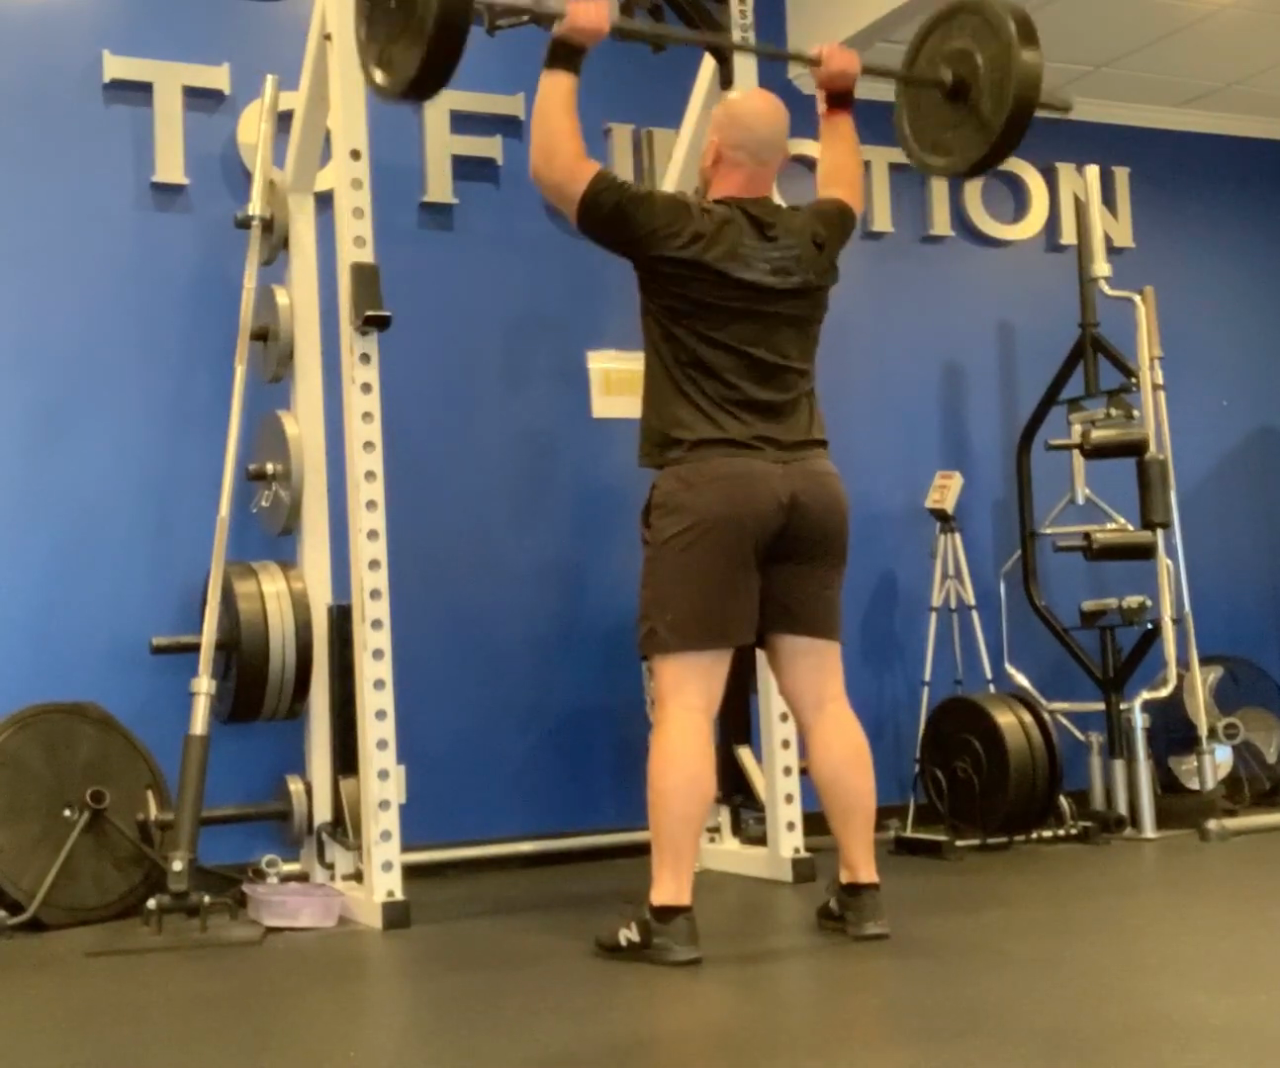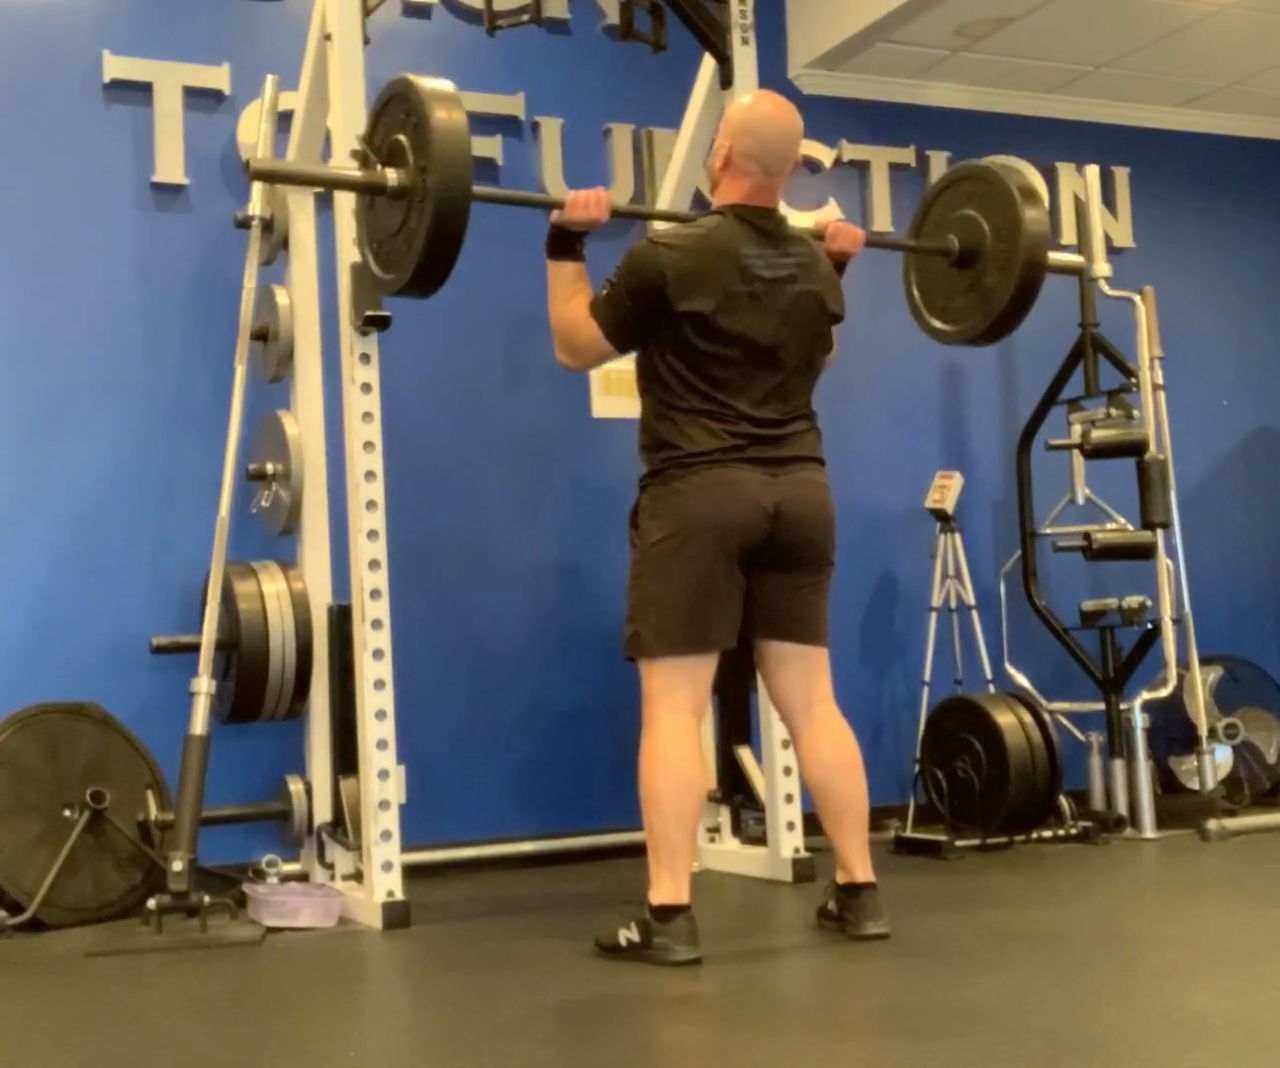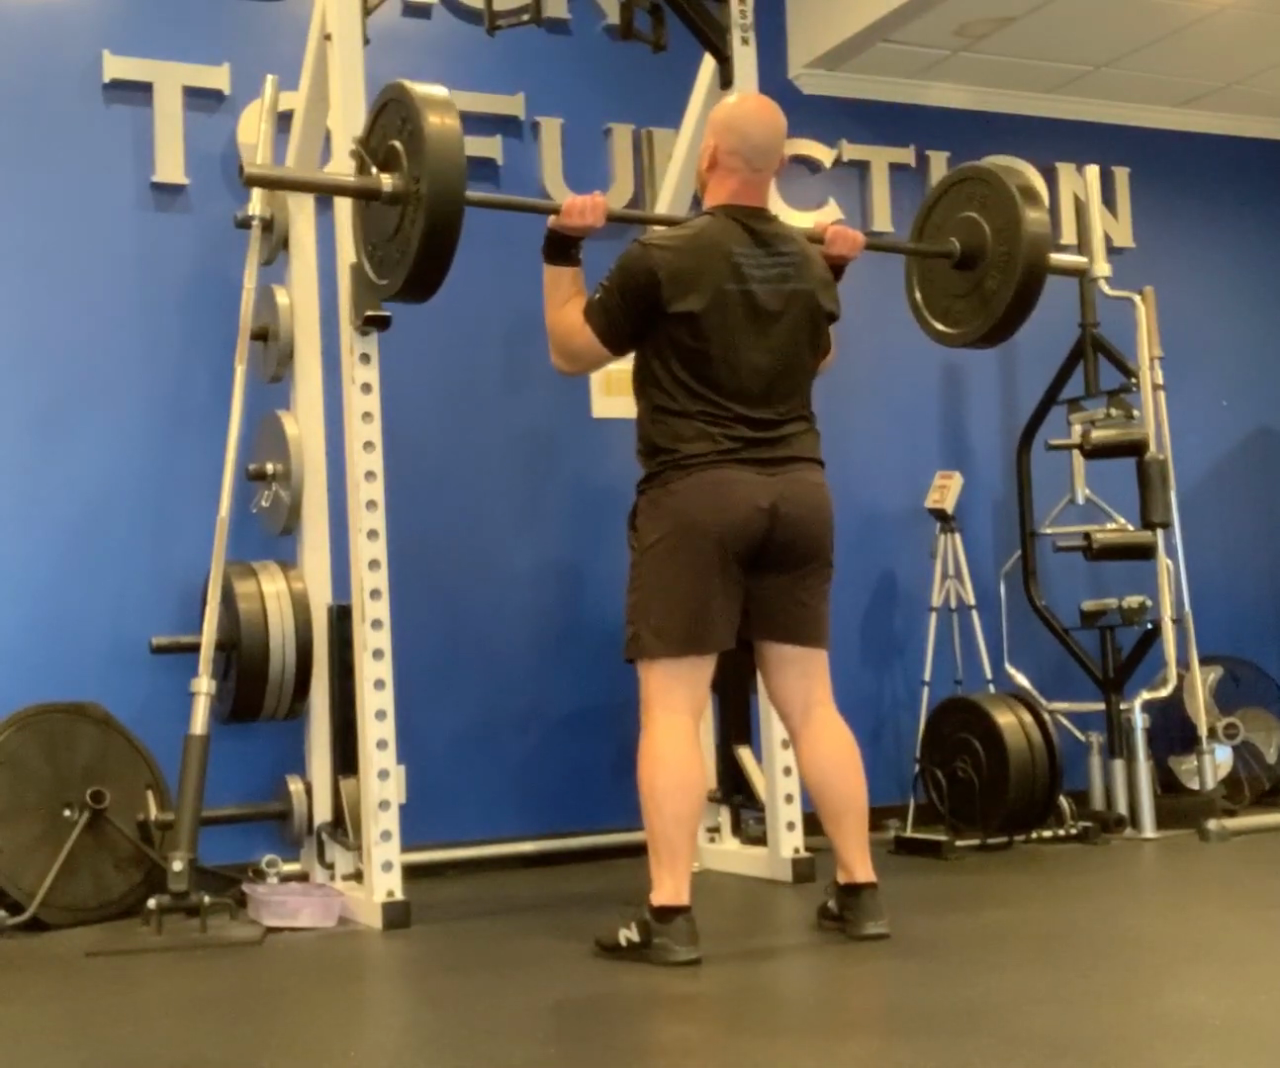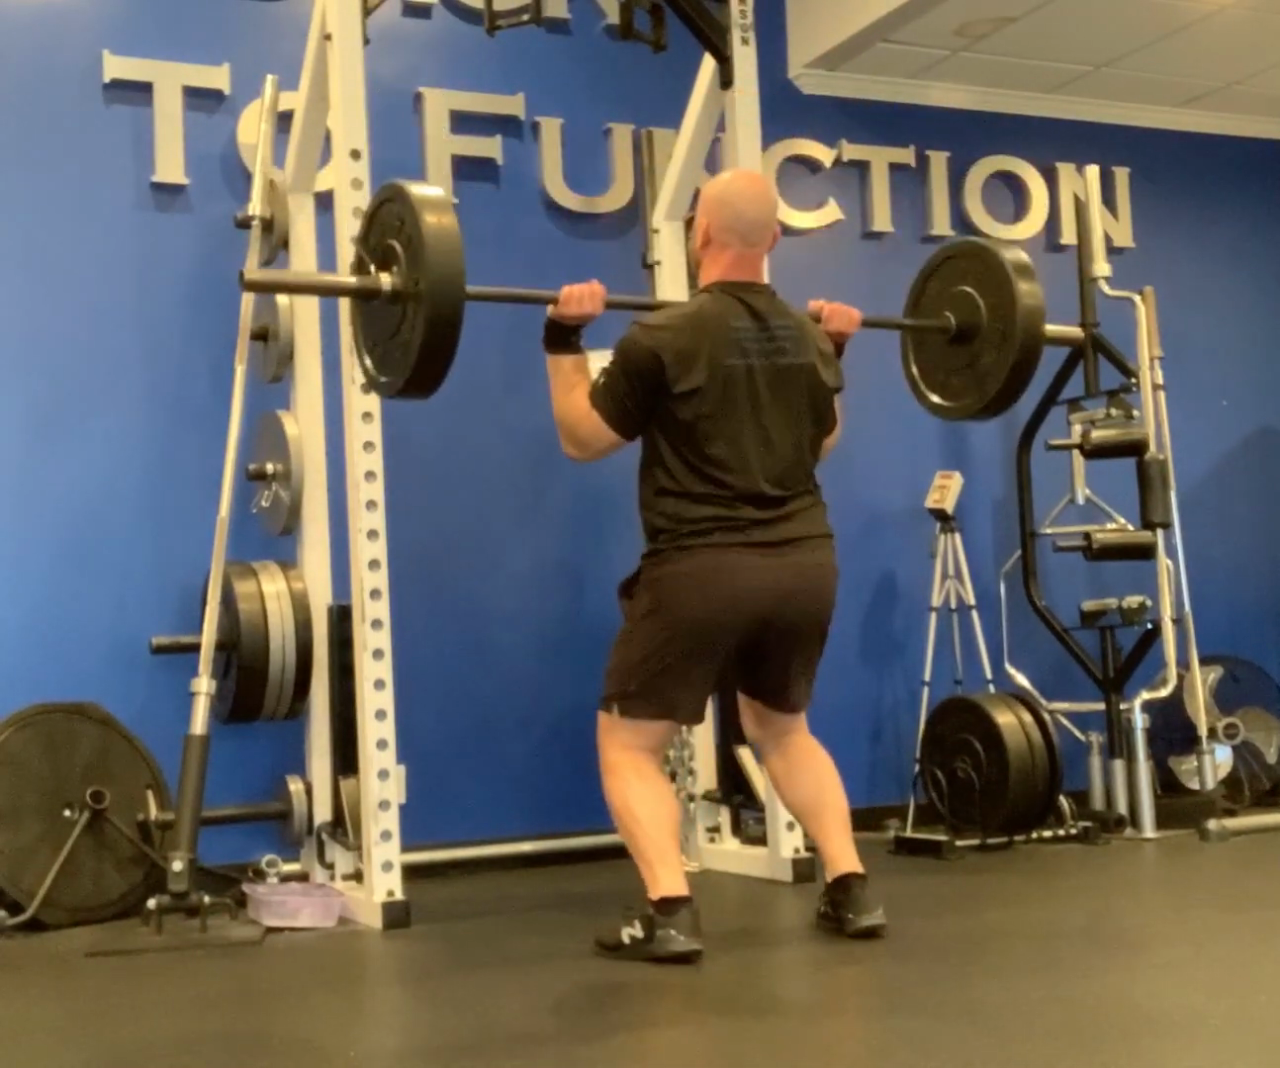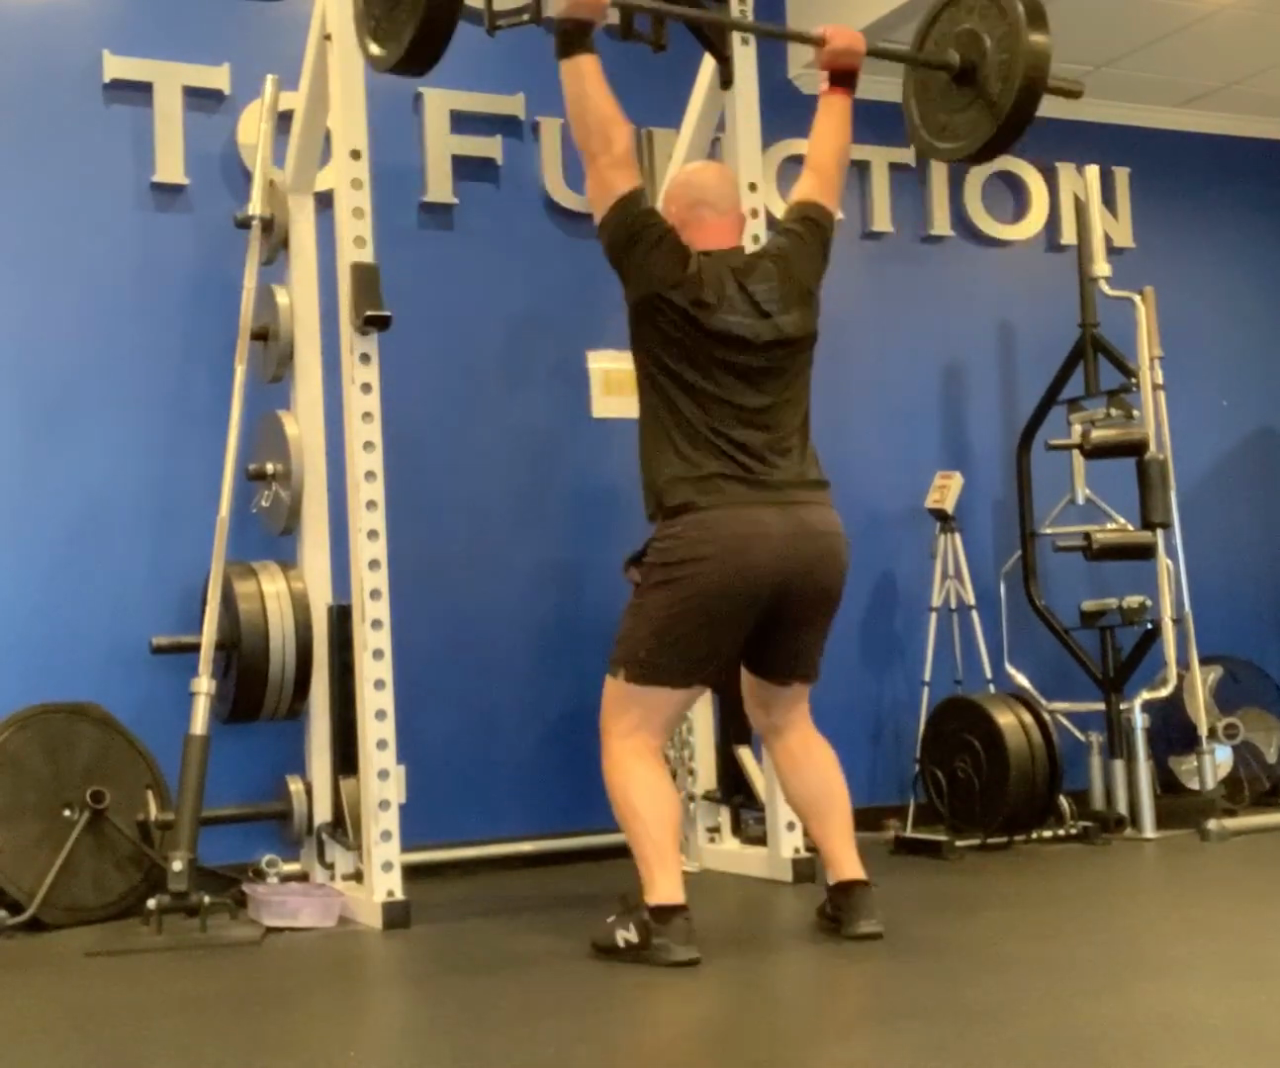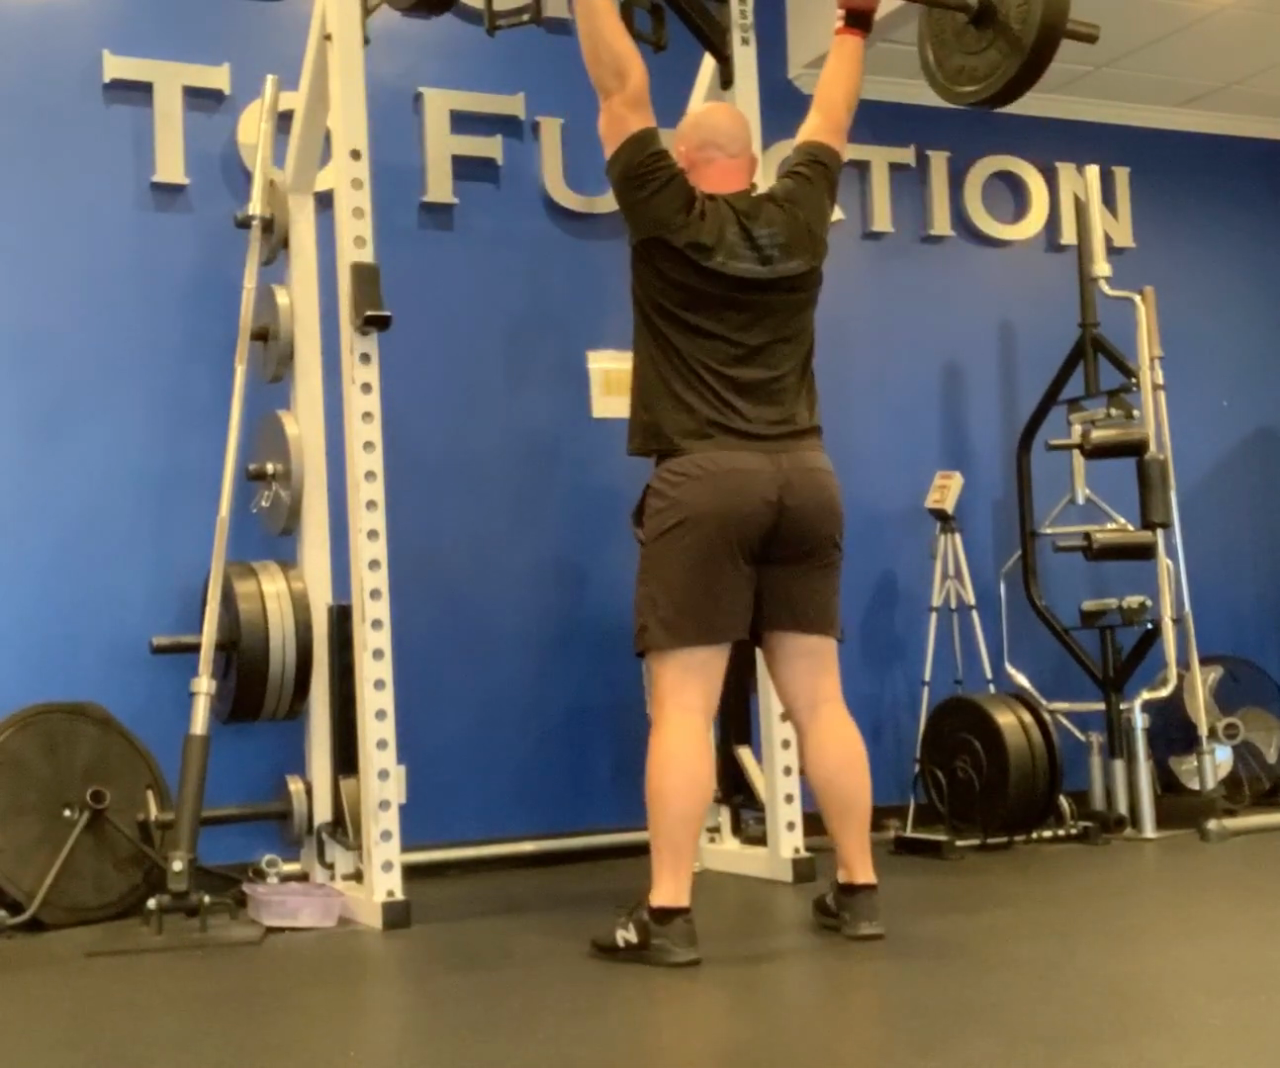
dt=0.5s
person 1, frame 1
left shoulder: (672, 231)
right shoulder: (810, 241)
left elbow: (554, 166)
right elbow: (846, 188)
right wrist: (840, 101)
left hip: (711, 487)
right hip: (811, 484)
left knee: (685, 703)
right knee: (822, 698)
left ankle: (669, 915)
right ankle: (862, 890)
person 1, frame 2
left shoulder: (670, 254)
right shoulder: (815, 266)
left elbow: (575, 345)
left wrist: (567, 241)
left hip: (699, 494)
right hip: (799, 490)
left knee: (673, 705)
right knee: (811, 700)
left ankle: (668, 915)
right ankle: (860, 891)
person 1, frame 3
left shoulder: (663, 256)
right shoulder: (809, 265)
left elbow: (571, 349)
left wrist: (563, 247)
left hip: (696, 495)
right hip: (799, 489)
left knee: (672, 709)
right knee: (810, 703)
left ankle: (669, 915)
right ankle: (860, 891)
person 1, frame 4
left shoulder: (664, 337)
right shoulder: (807, 337)
left elbow: (583, 438)
left wrist: (564, 339)
left hip: (703, 570)
right hip: (805, 564)
left knee: (626, 746)
right knee: (784, 734)
left ankle: (671, 911)
right ankle: (851, 886)
person 1, frame 5
left shoulder: (666, 279)
right shoulder: (787, 281)
left elbow: (607, 155)
right elbow: (819, 176)
right wrist: (840, 81)
left hip: (714, 540)
right hip: (813, 538)
left knee: (629, 734)
right knee: (786, 725)
left ankle: (663, 915)
right ankle: (852, 892)
person 1, frame 6
left shoulder: (668, 214)
right shoulder: (798, 217)
left elbow: (622, 95)
right elbow: (830, 117)
left hip: (705, 482)
right hip: (804, 478)
left knee: (683, 705)
right knee: (817, 698)
left ankle: (668, 916)
right ankle: (859, 889)
